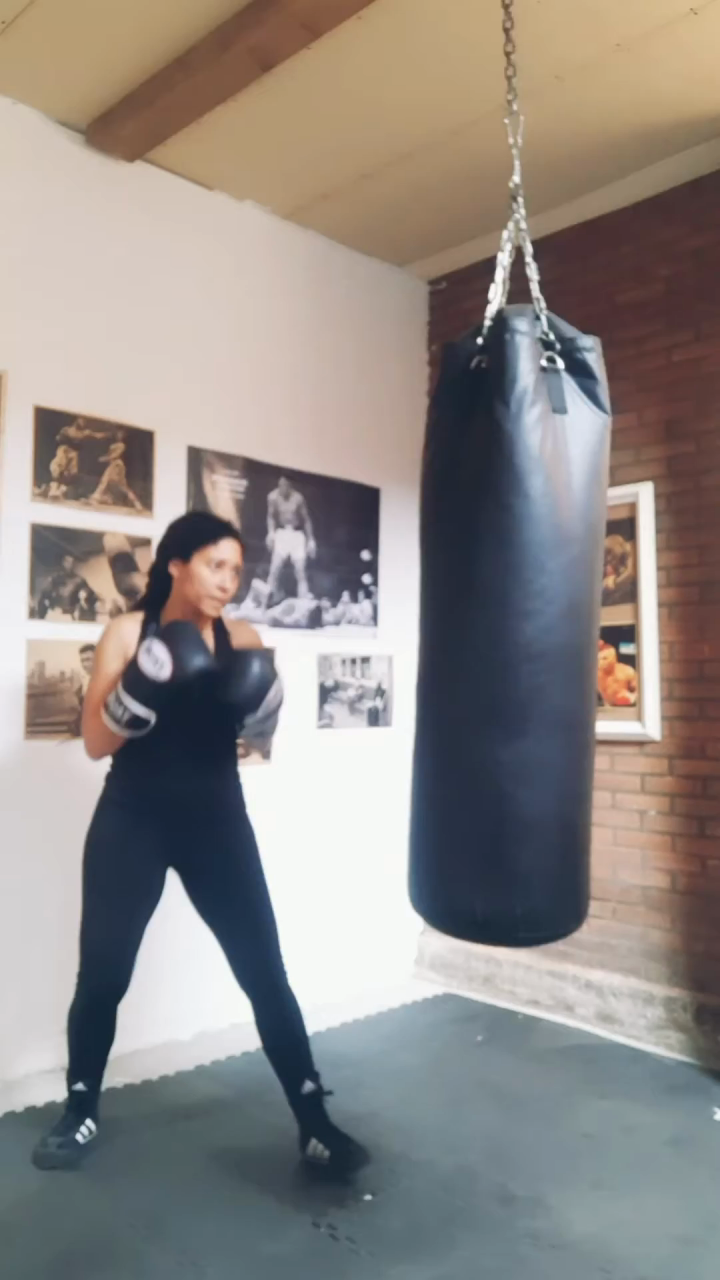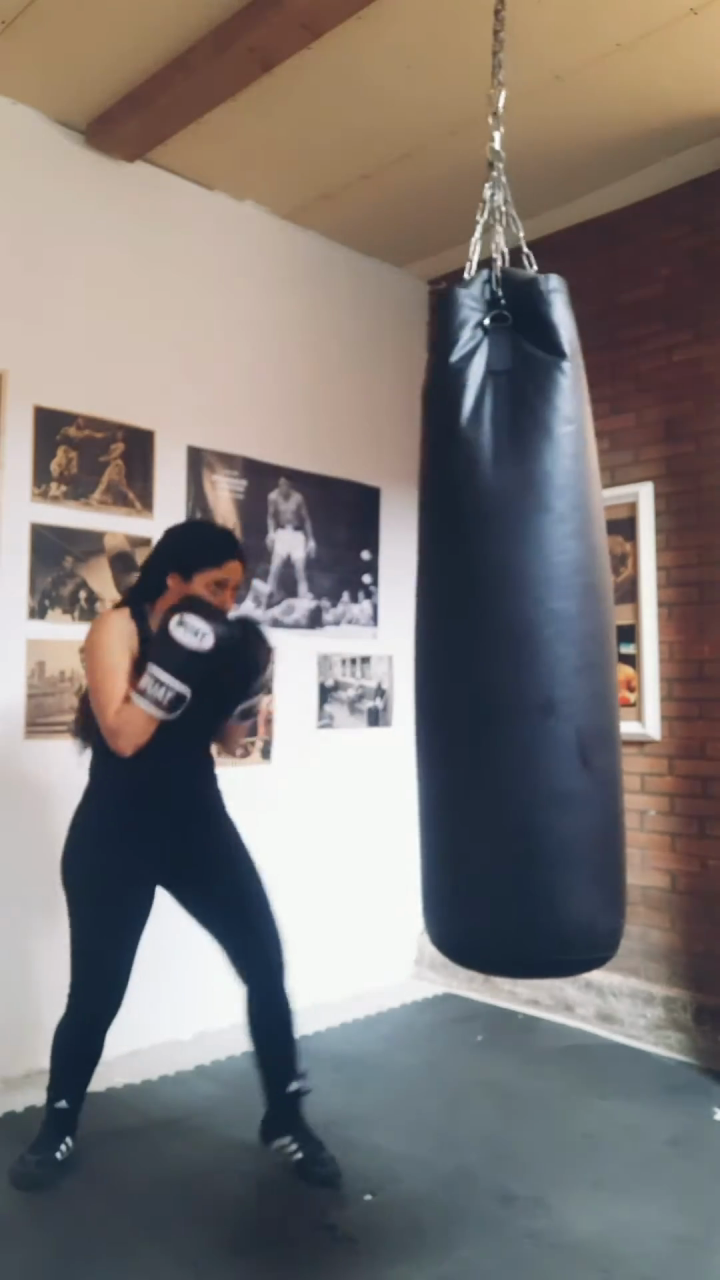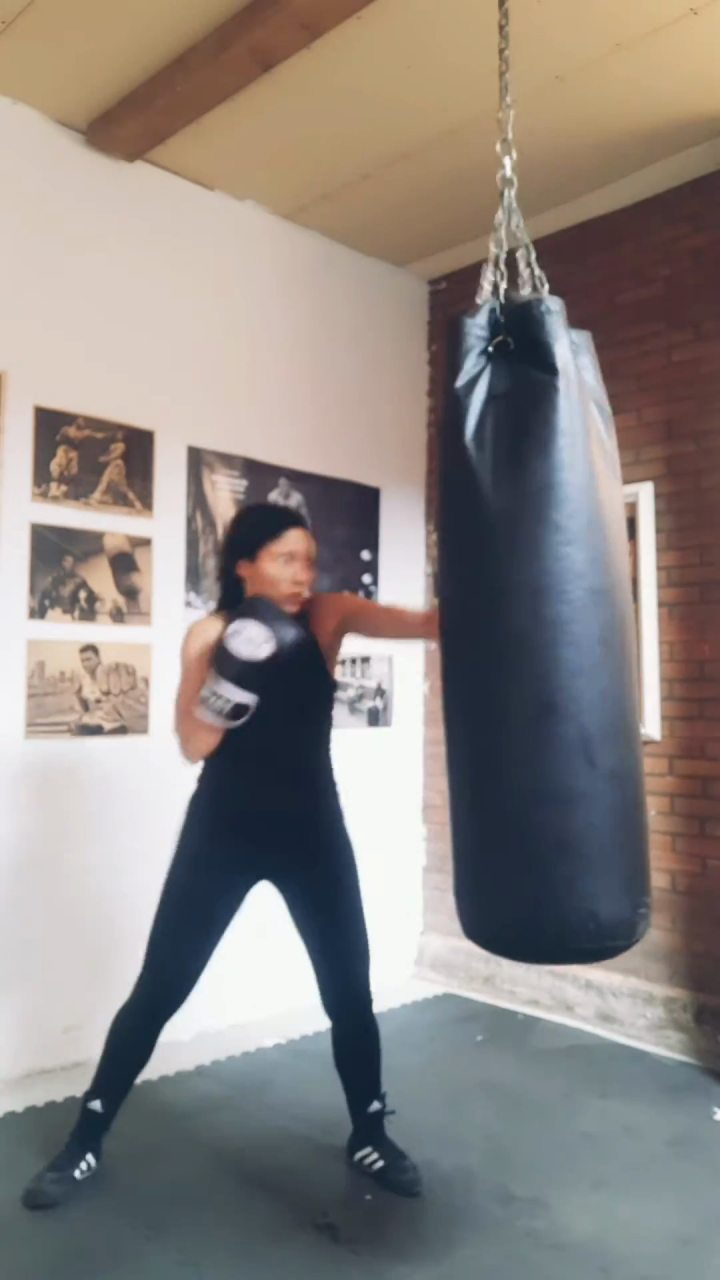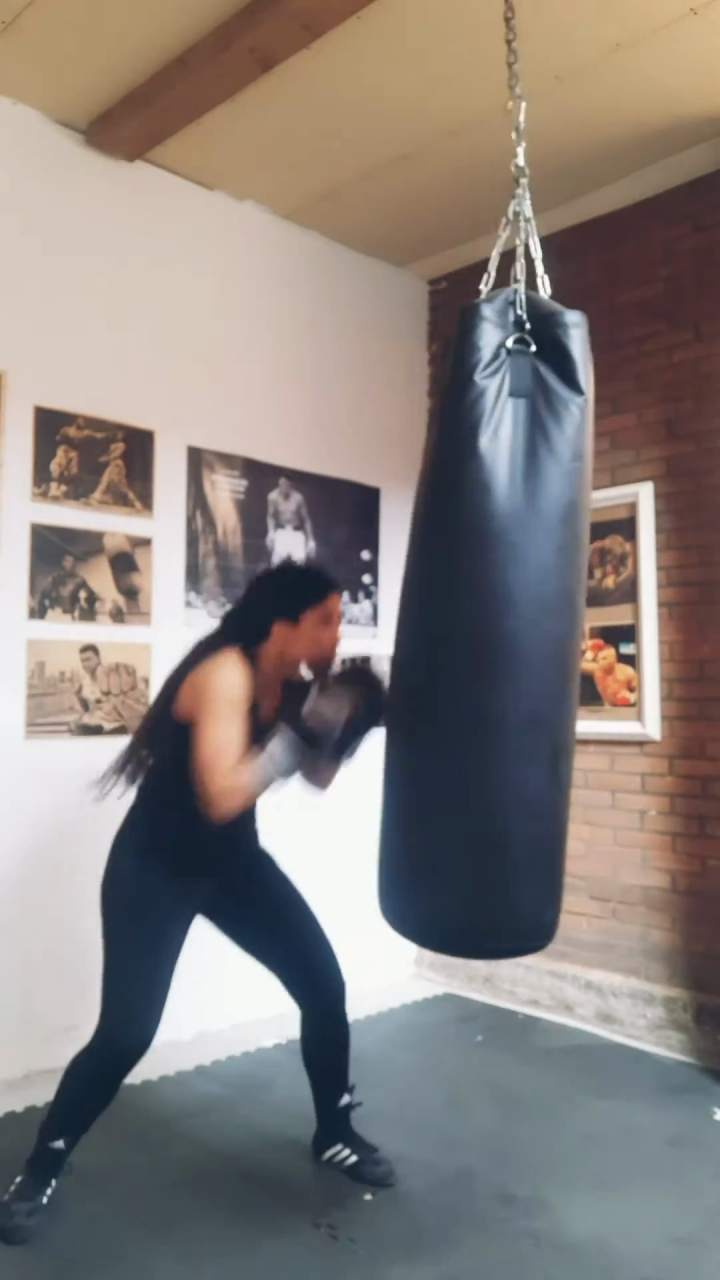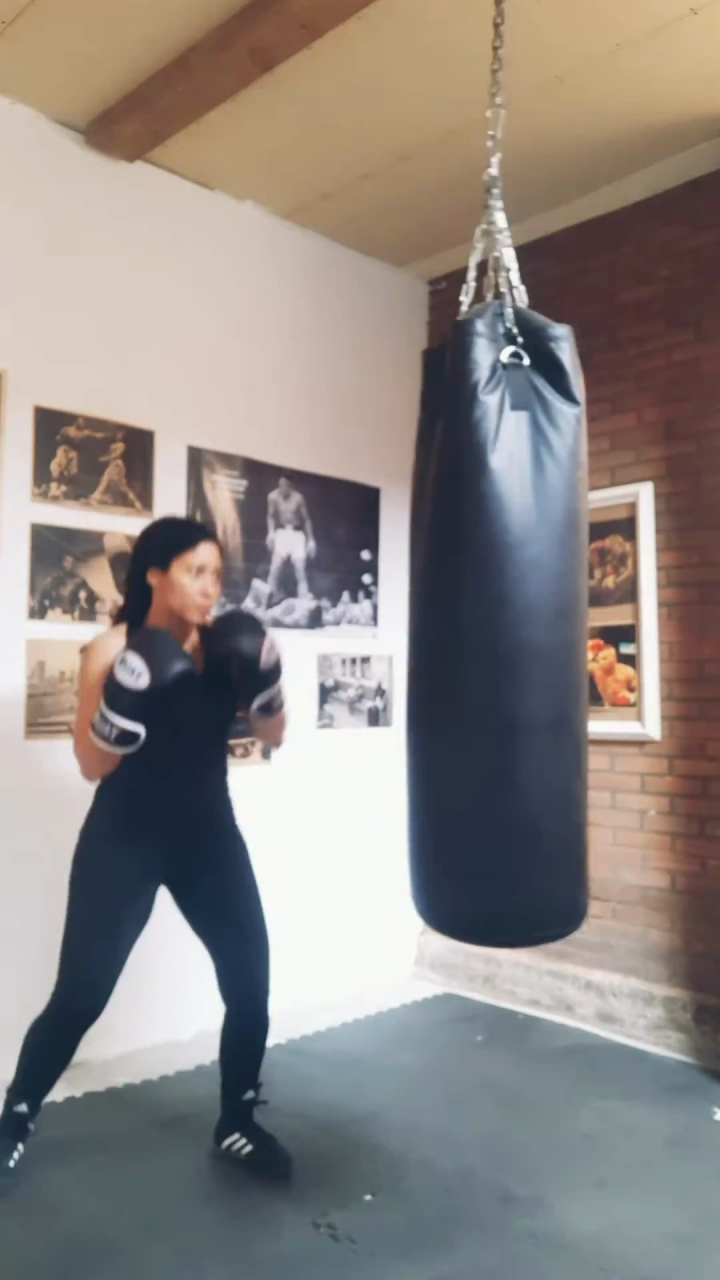
dt=1s
person 1, frame 1
left shoulder: (243, 641)
right shoulder: (129, 632)
left elbow: (259, 737)
right elbow: (96, 741)
left wrist: (258, 700)
right wrist: (151, 682)
left hip: (215, 820)
right hip: (132, 821)
left knee: (266, 974)
right knee: (102, 975)
left ankle: (314, 1123)
right ankle: (80, 1112)
person 1, frame 2
left shoulder: (211, 634)
right shoulder: (117, 631)
left elbow: (226, 733)
right elbow: (122, 737)
left wrist: (245, 682)
right wrist: (179, 658)
left hip: (196, 823)
right hip: (112, 832)
left knee: (264, 965)
right knee: (97, 993)
left ankle: (286, 1119)
right ankle: (57, 1130)
person 1, frame 3
left shoulder: (323, 615)
right shoulder: (210, 635)
left elbow: (415, 624)
right elbow: (193, 744)
left hip: (312, 829)
right hip: (225, 832)
left knee: (350, 991)
right knee: (160, 990)
left ankle: (369, 1137)
right ankle: (85, 1141)
person 1, frame 4
left shoulder: (288, 682)
right shoulder: (223, 674)
left elbow: (318, 776)
right elbow: (222, 799)
left wrist: (339, 726)
right wrist: (303, 731)
left hip: (233, 861)
right hip: (154, 866)
left knee: (326, 986)
right knee: (126, 1033)
left ankle: (335, 1133)
person 1, frame 5
left shoulder: (229, 639)
right shoulder: (113, 647)
left elbow: (272, 737)
right elbow: (93, 764)
left wrist: (262, 675)
right wrist: (130, 698)
left hip: (208, 833)
right hip: (124, 836)
left knee: (250, 986)
right knee: (80, 997)
left ankle: (237, 1123)
